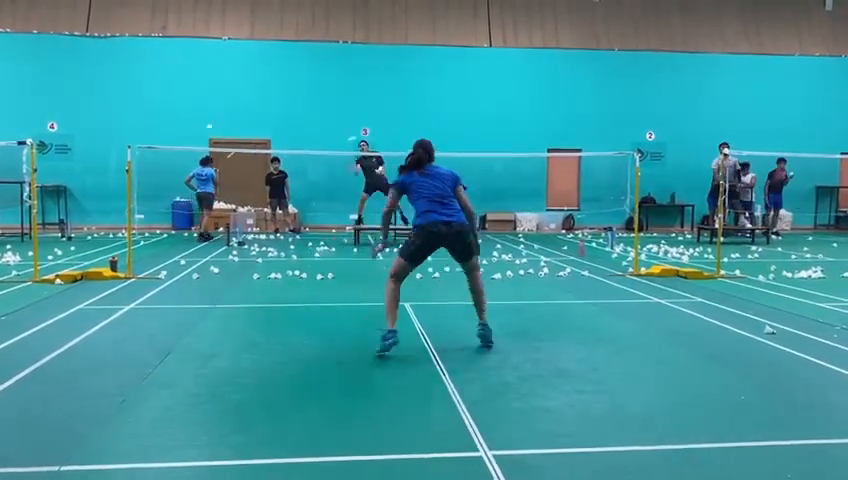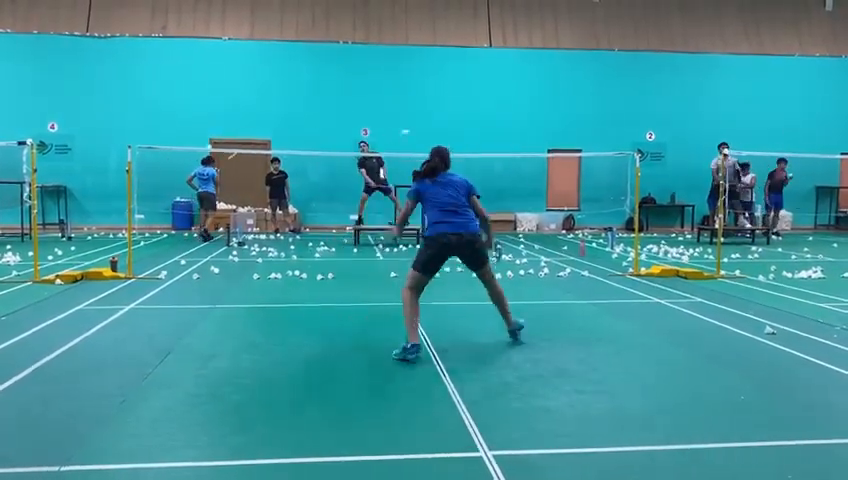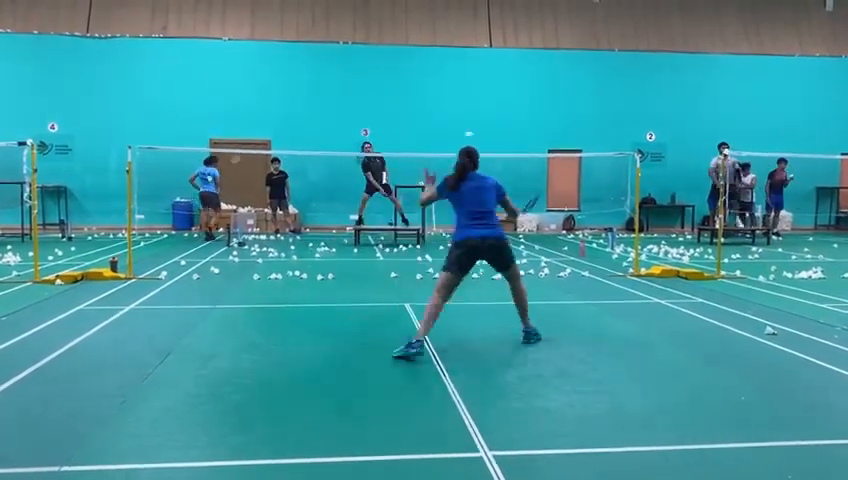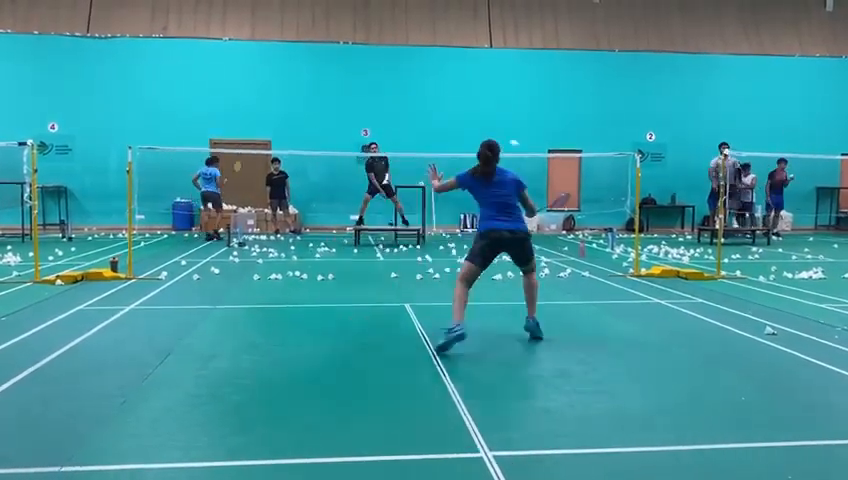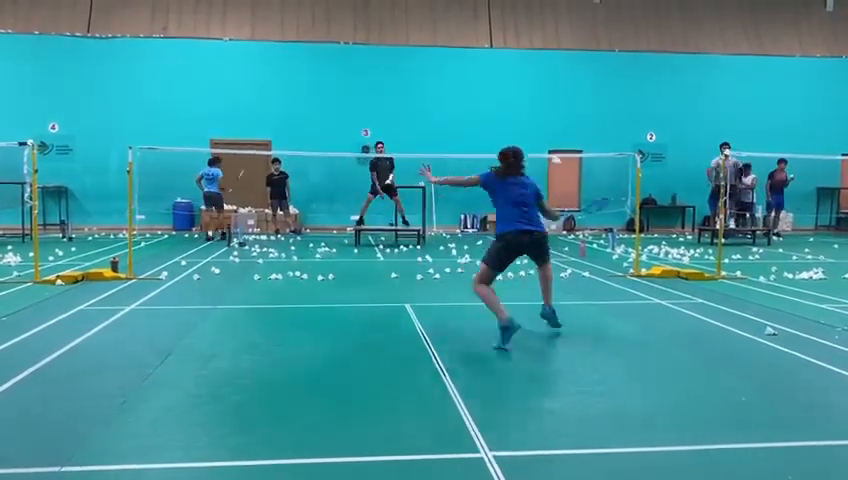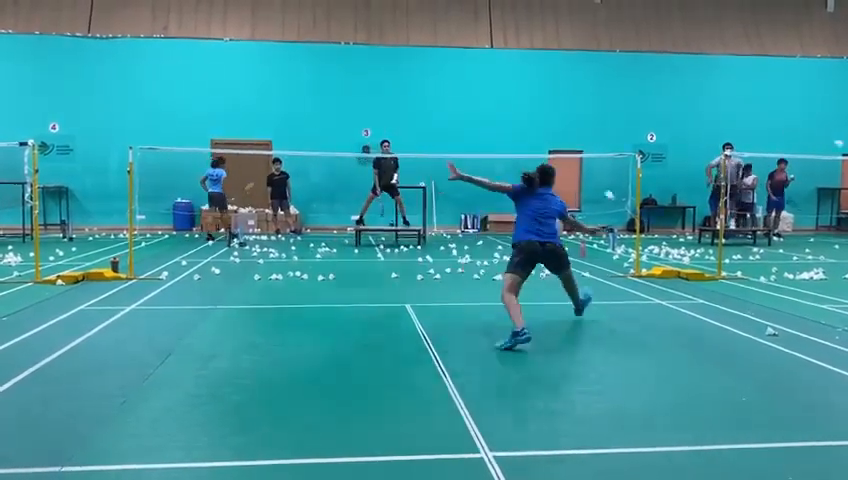
dt=0.1s
person 1, frame 1
left shoulder: (404, 177)
right shoulder: (450, 174)
left elbow: (388, 210)
right elbow: (467, 208)
left wrist: (384, 239)
right wrist: (475, 236)
left hip: (426, 229)
right hip: (457, 228)
left knee: (394, 278)
right knee: (474, 275)
left ankle: (390, 332)
right ankle: (483, 325)
person 1, frame 2
left shoulder: (422, 183)
right shoulder: (463, 182)
left elbow: (403, 217)
right elbow: (482, 215)
left wrist: (398, 230)
right wrist: (489, 238)
left hip: (440, 240)
right hip: (469, 237)
left knee: (410, 290)
right knee: (490, 282)
left ankle: (412, 345)
right ankle: (512, 326)
person 1, frame 3
left shoulder: (450, 183)
right shoulder: (492, 183)
left elbow: (423, 201)
right elbow: (513, 213)
left wrist: (429, 185)
right wrist: (511, 214)
left hip: (465, 243)
right hip: (494, 241)
left knee: (440, 293)
right knee: (515, 280)
left ankle: (418, 341)
right ankle: (528, 330)
person 1, frame 4
left shoulder: (472, 176)
right shoulder: (513, 178)
left elbow: (438, 188)
right elbow: (530, 209)
left wrist: (434, 179)
right wrist: (534, 211)
left hip: (490, 235)
right hip: (518, 234)
left knee: (462, 281)
right knee: (530, 272)
left ankle: (457, 326)
right ankle: (531, 320)
person 1, frame 5
left shoulder: (493, 177)
right shoulder: (531, 183)
left elbow: (460, 182)
right elbow: (547, 213)
left wrist: (433, 180)
right wrist: (557, 216)
left hip: (508, 236)
right hip: (536, 235)
left knee: (480, 284)
right knee: (544, 264)
left ankle: (505, 322)
right ankle: (547, 308)
person 1, frame 6
left shoulder: (523, 190)
right shoulder: (557, 201)
left elbow: (492, 186)
right elbow: (572, 224)
left wrist: (463, 177)
right wrist: (588, 230)
left hip: (525, 246)
right hip: (552, 247)
left knee: (508, 293)
right knee: (566, 273)
left ankle: (520, 330)
right ankle: (578, 303)
